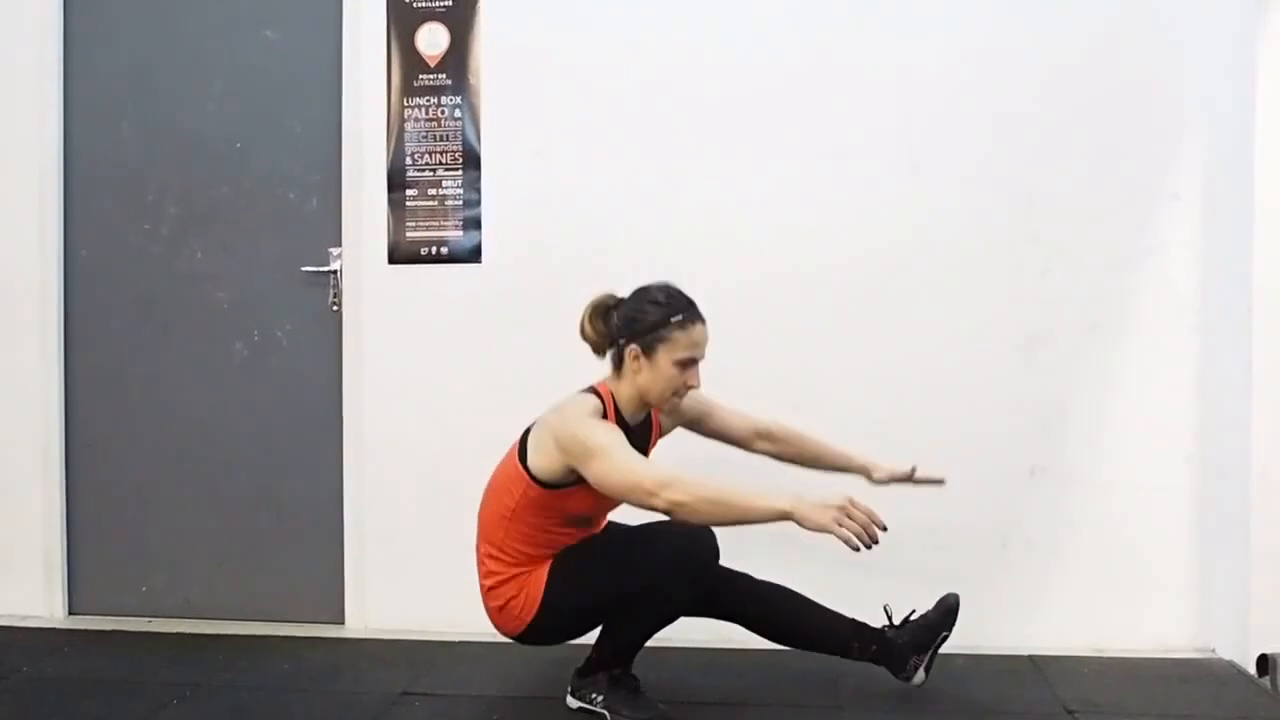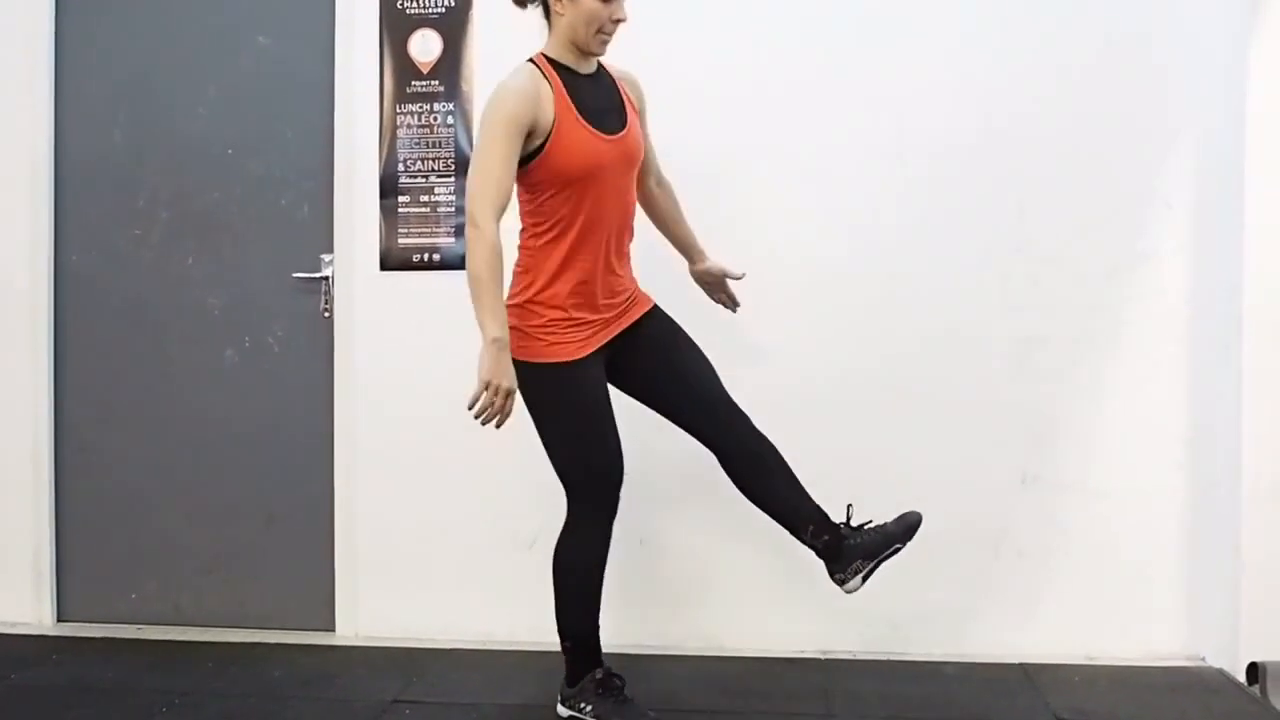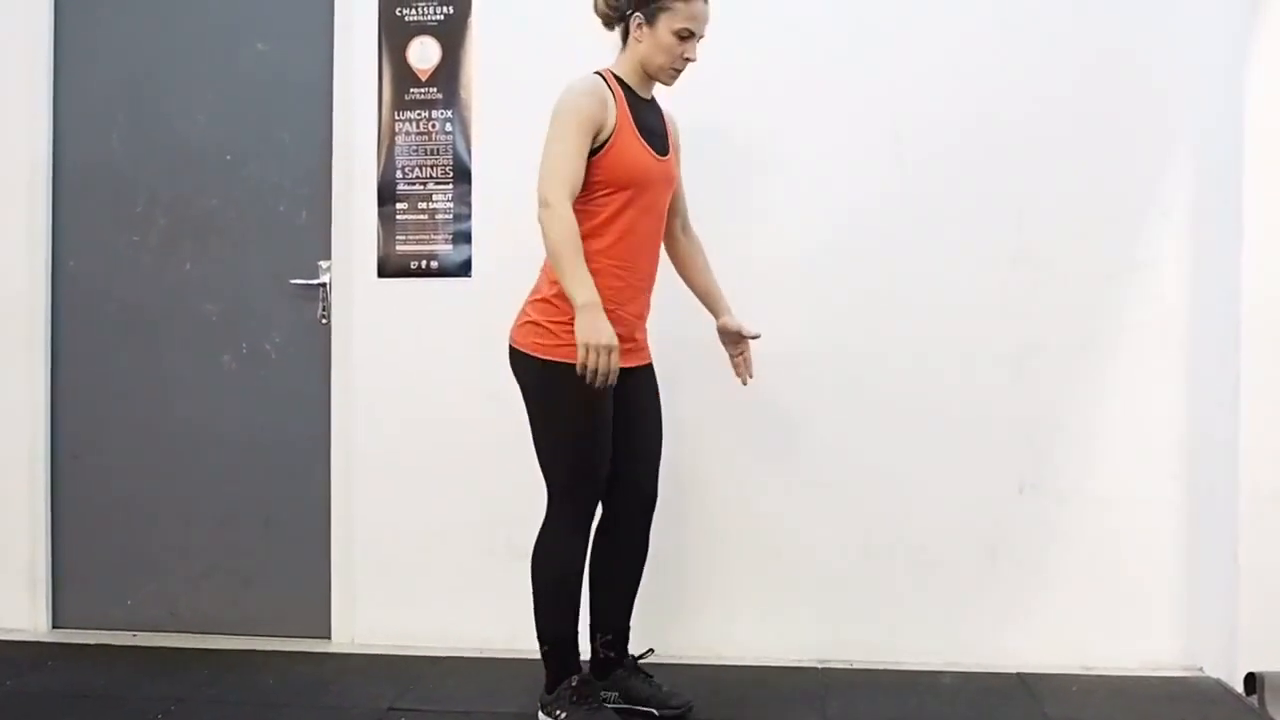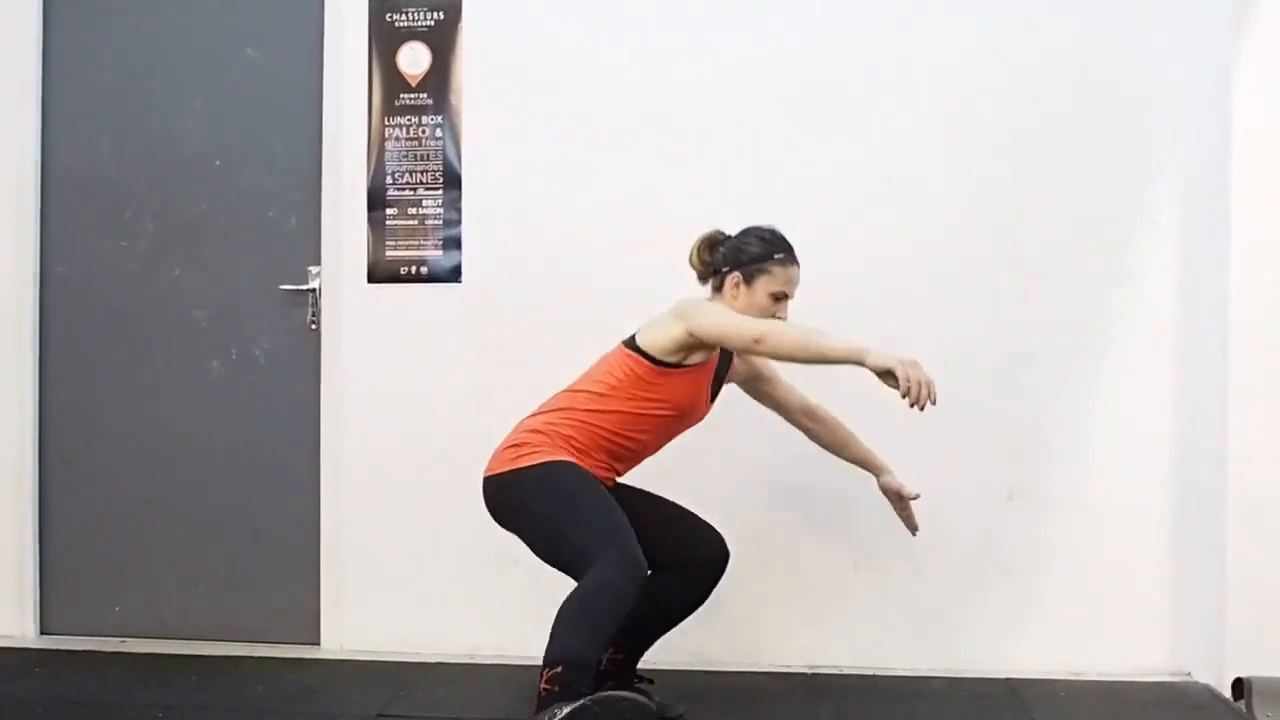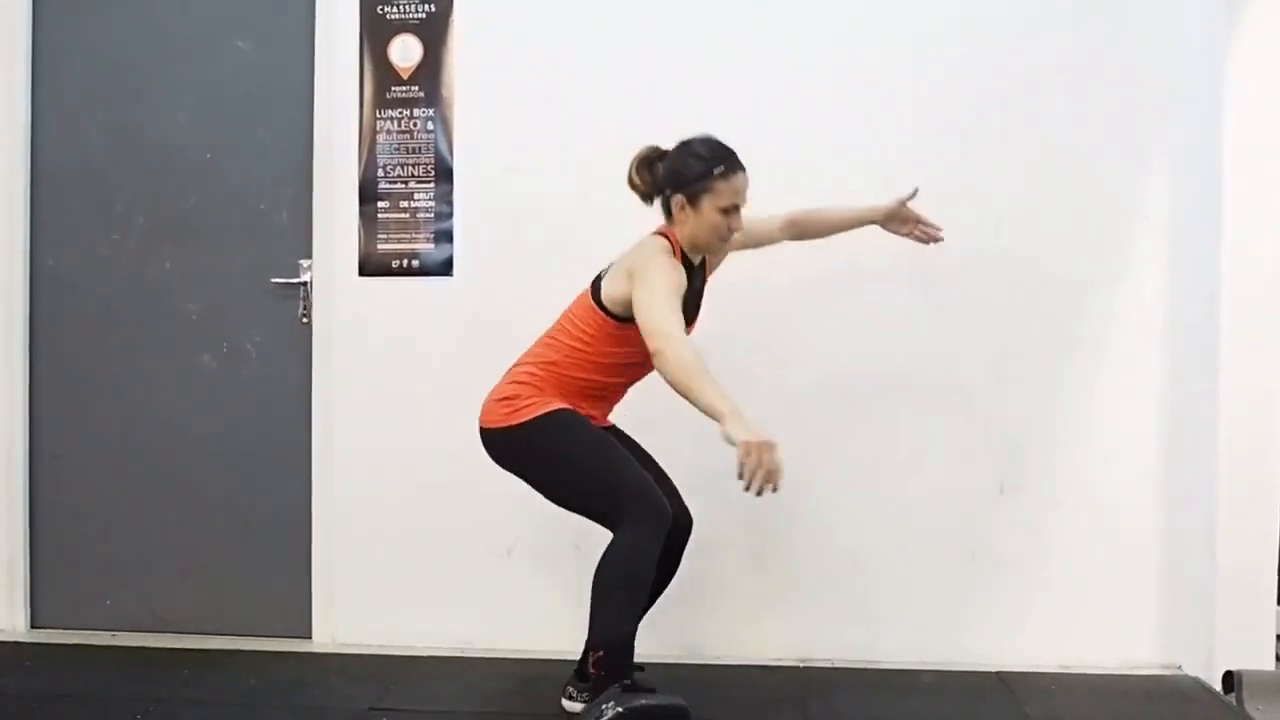
dt=1s
person 1, frame 1
left shoulder: (658, 409)
right shoulder: (580, 427)
left elbow: (761, 433)
right elbow: (672, 495)
left wrist: (866, 469)
right wrist: (794, 506)
left hip: (571, 547)
right hip: (524, 588)
left knee: (730, 589)
right knee: (691, 551)
left ankle: (887, 646)
right ankle: (599, 679)
person 1, frame 2
left shoulder: (626, 88)
right shoulder: (523, 94)
left elbow: (650, 182)
right elbow: (481, 223)
left wrist: (698, 260)
right wrist: (495, 345)
left hip: (626, 312)
right hip: (552, 334)
left knee: (727, 426)
right knee: (594, 499)
left ankle: (838, 549)
person 1, frame 3
left shoulder: (664, 127)
right shoulder: (590, 99)
left elbow: (678, 232)
right elbow: (554, 205)
left wrist: (723, 316)
right wrist: (589, 308)
left hip: (626, 350)
right hip: (561, 343)
left knee: (635, 506)
right knee: (575, 508)
person 1, frame 4
left shoulder: (730, 358)
right shoulder: (697, 316)
left elbow: (803, 412)
right elbow: (759, 336)
left wrist: (880, 472)
right wrist: (867, 355)
left hip: (581, 477)
right hip: (528, 467)
left knee: (702, 556)
right knee: (619, 563)
left ankle: (611, 676)
person 1, frame 5
left shoulder: (704, 249)
right shoulder: (656, 263)
left elbow: (787, 225)
right elbow: (670, 351)
left wrist: (876, 214)
right wrist: (734, 421)
left hip: (572, 413)
right hip: (525, 414)
left knee: (667, 523)
right knee: (648, 518)
